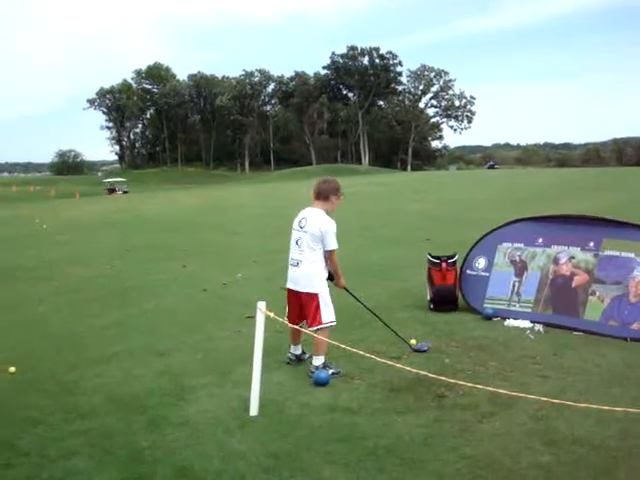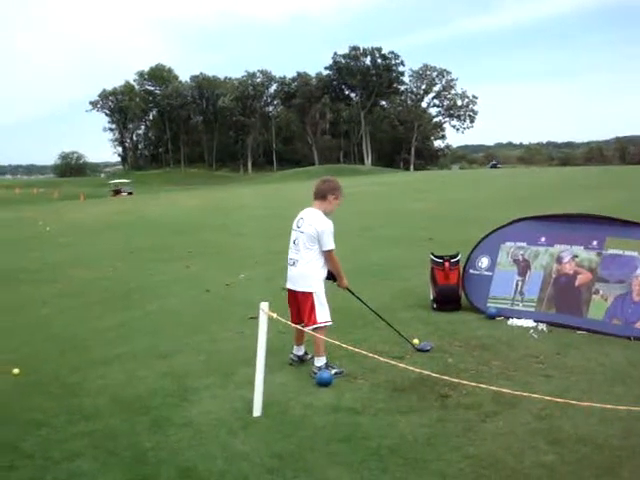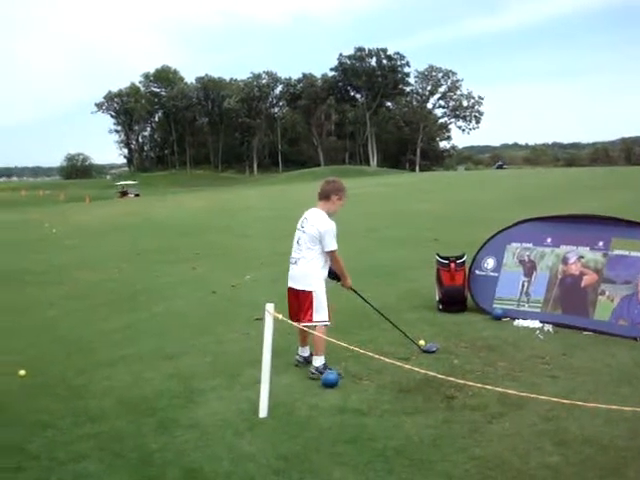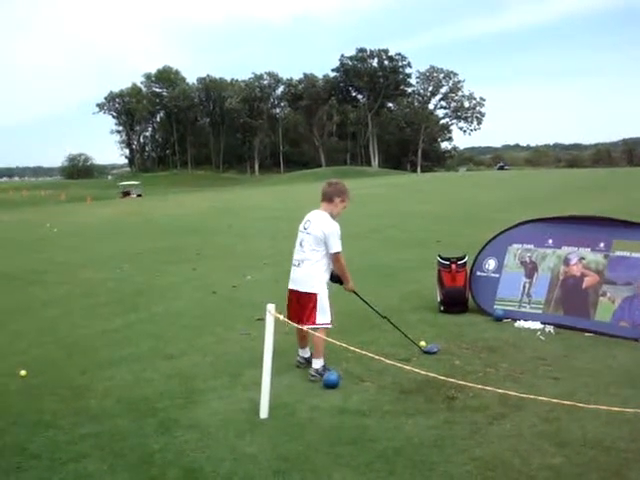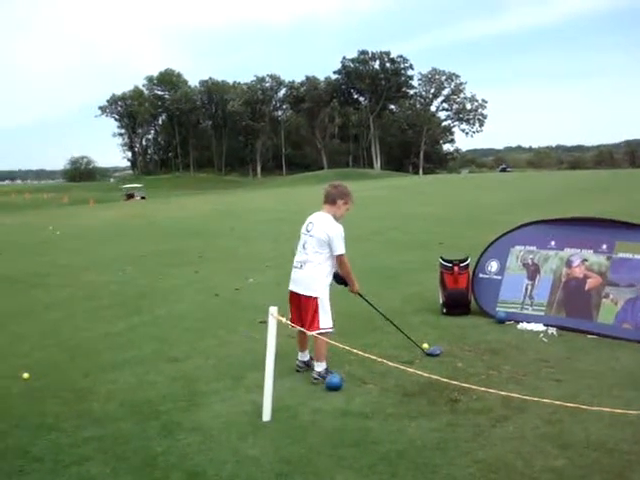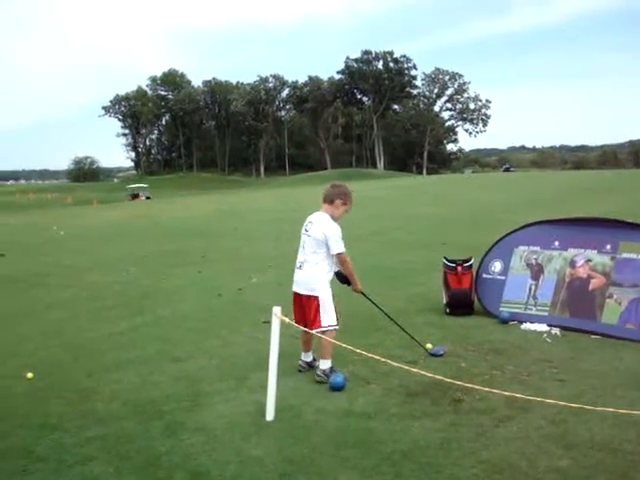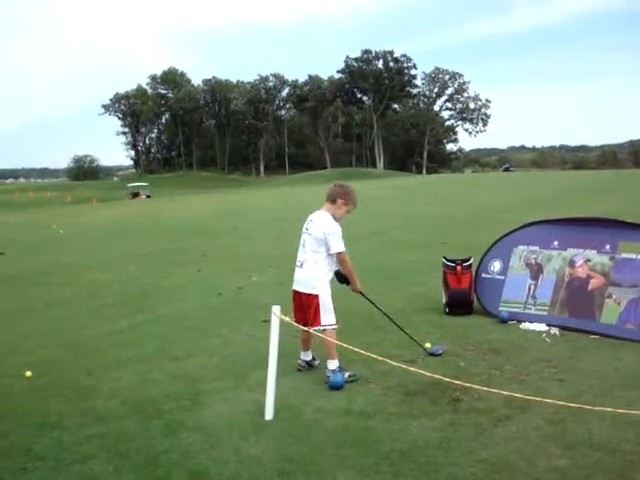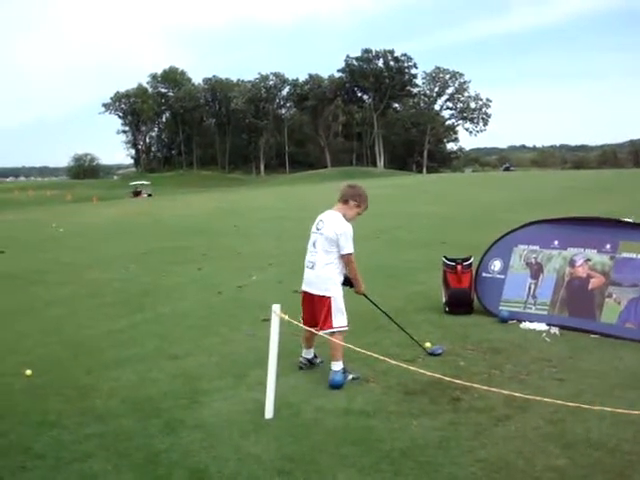
dt=0.2s
person 1, frame 1
left shoulder: (301, 215)
right shoulder: (326, 223)
right elbow: (330, 256)
left wrist: (331, 273)
right wrist: (339, 278)
left hip: (294, 277)
right hip: (313, 281)
left knee: (296, 320)
right knee: (322, 324)
left ankle: (295, 352)
right ankle: (318, 364)
person 1, frame 2
left shoulder: (302, 215)
right shoulder: (324, 223)
right elbow: (330, 256)
left wrist: (328, 271)
right wrist: (341, 278)
left hip: (295, 277)
right hip: (310, 280)
left knee: (300, 320)
right knee: (319, 323)
left ankle: (298, 353)
right ankle: (320, 365)
person 1, frame 3
left shoulder: (307, 215)
right shoulder: (326, 224)
right elbow: (334, 256)
left wrist: (328, 267)
right wrist: (345, 278)
left hip: (296, 276)
right hip: (311, 279)
left knee: (303, 319)
right knee: (319, 322)
left ankle: (303, 354)
right ankle: (318, 365)
person 1, frame 4
left shoulder: (309, 217)
right shoulder: (330, 226)
right elbow: (337, 259)
left wrist: (335, 273)
right wrist: (347, 281)
left hip: (296, 279)
right hip: (313, 282)
left knee: (301, 322)
right knee: (319, 324)
left ankle: (304, 355)
right ankle: (317, 367)
person 1, frame 5
left shoulder: (311, 220)
right shoulder: (334, 228)
right elbow: (342, 261)
left wrist: (337, 274)
right wrist: (352, 283)
left hip: (298, 281)
right hip: (315, 285)
left knee: (303, 325)
right knee: (322, 328)
left ankle: (303, 359)
right ankle: (320, 370)
person 1, frame 6
left shoulder: (311, 220)
right shoulder: (331, 227)
right elbow: (343, 259)
left wrist: (335, 271)
right wrist: (355, 282)
left hip: (301, 281)
right hip: (316, 284)
left knee: (307, 325)
right knee: (328, 326)
left ankle: (306, 360)
right ankle: (324, 369)
person 1, frame 7
left shoulder: (312, 218)
right shoulder: (331, 226)
right elbow: (342, 259)
right wrist: (354, 282)
left hip: (301, 281)
right hip: (316, 283)
left knee: (306, 323)
right knee: (328, 325)
left ankle: (306, 359)
right ankle: (333, 369)
person 1, frame 8
left shoulder: (322, 218)
right shoulder: (343, 226)
right elbow: (348, 261)
left wrist: (344, 276)
right wrist: (358, 284)
left hip: (310, 280)
right hip: (327, 284)
left knee: (311, 323)
right knee: (336, 328)
left ankle: (307, 357)
right ankle: (337, 370)
